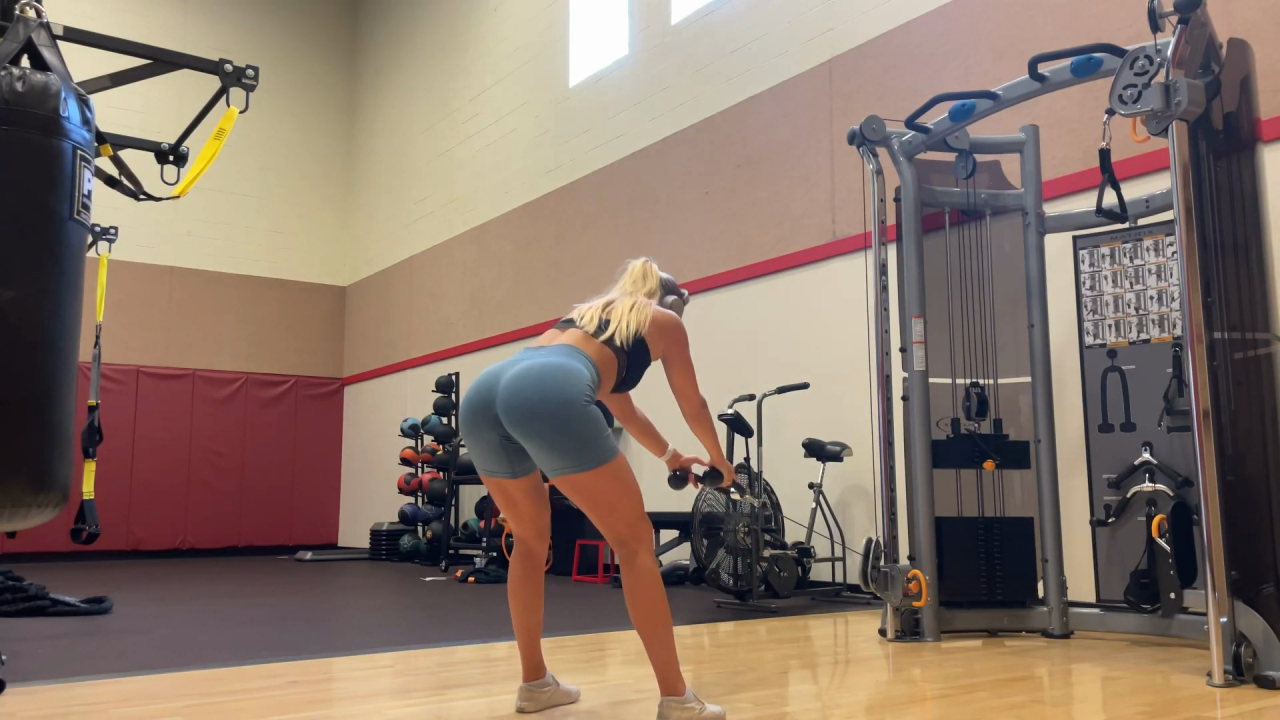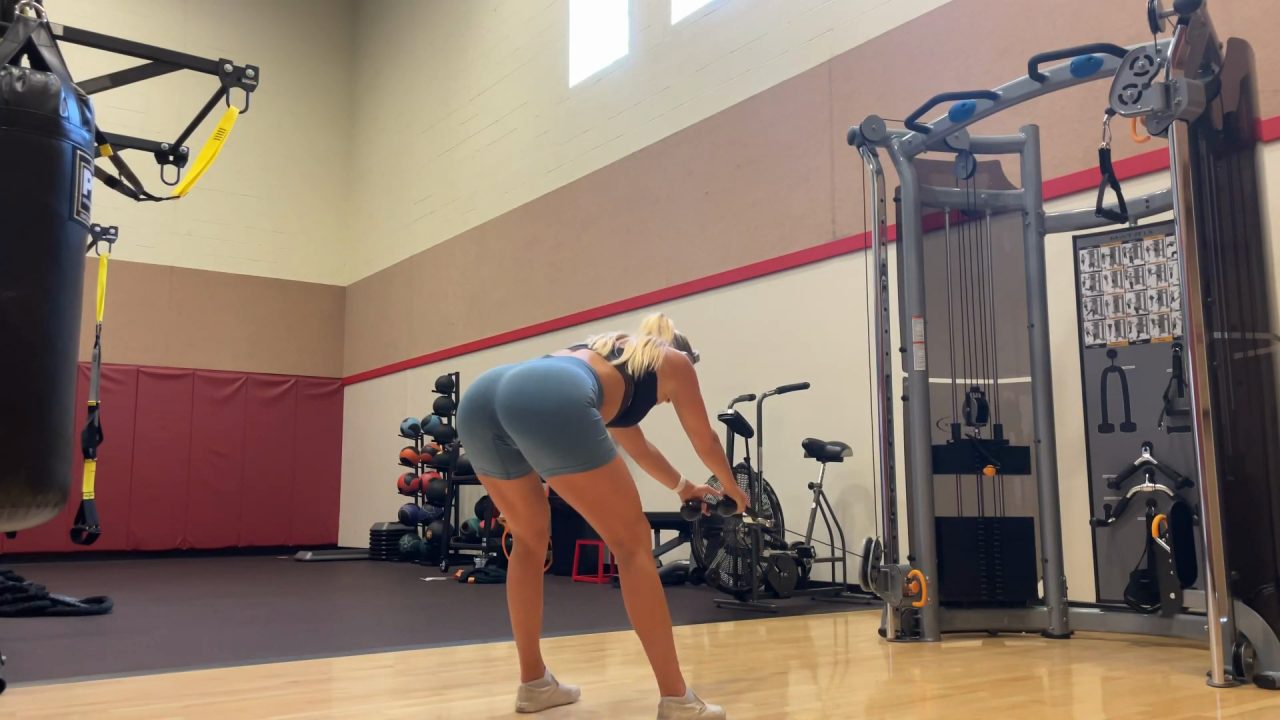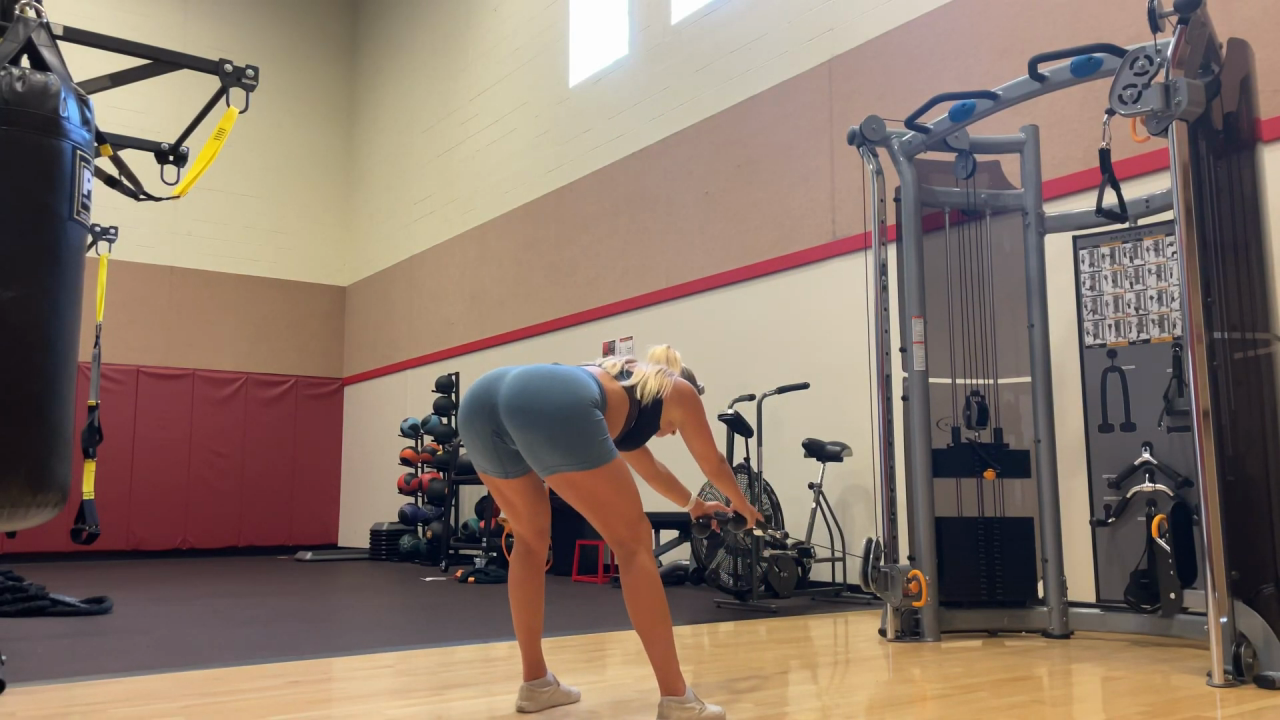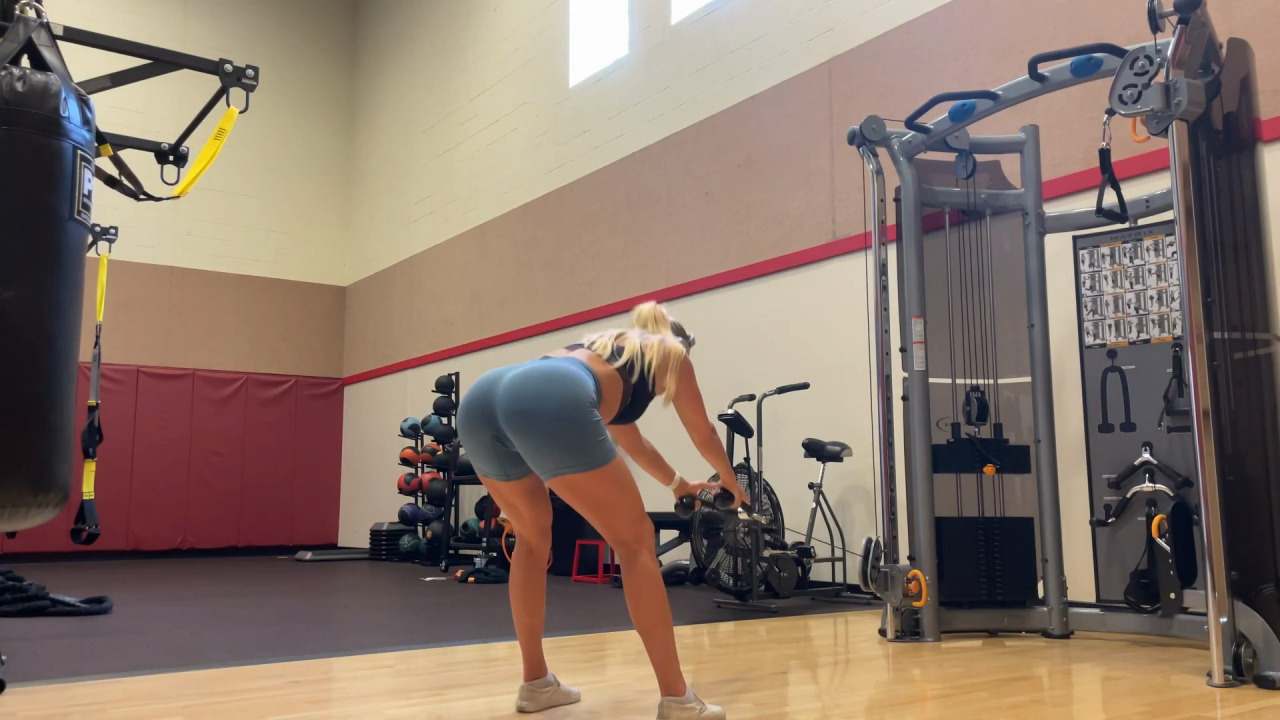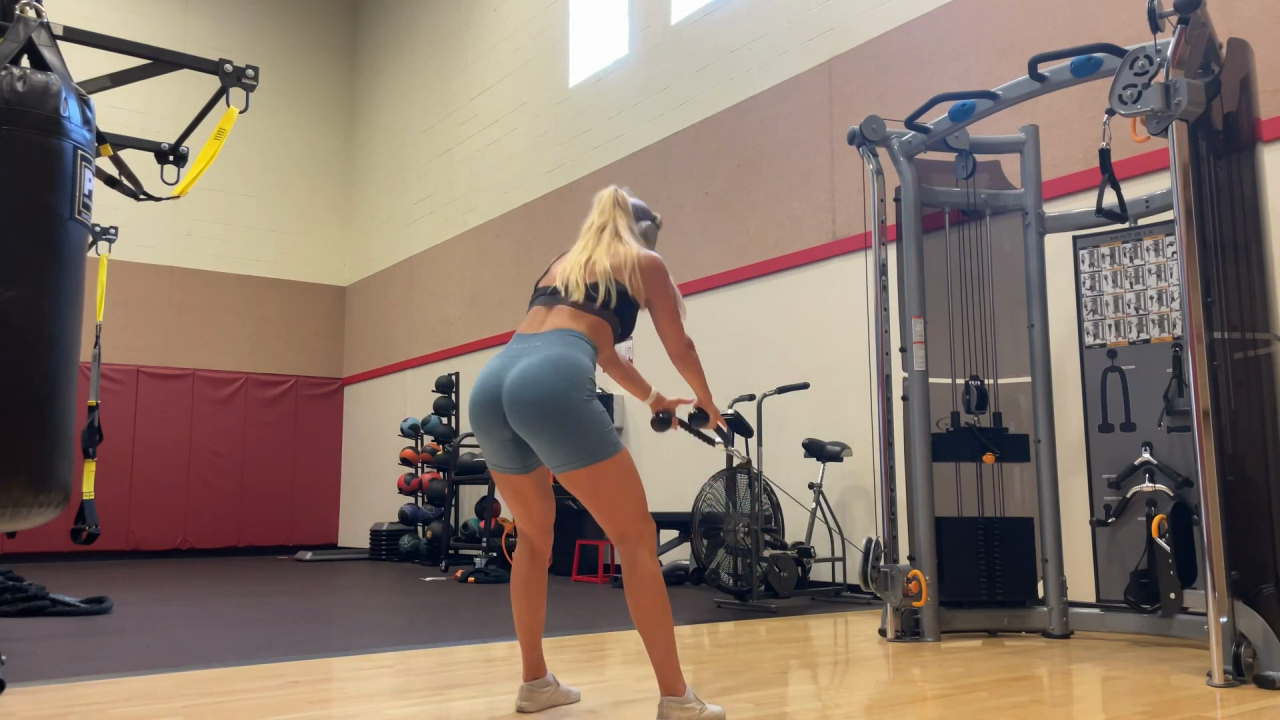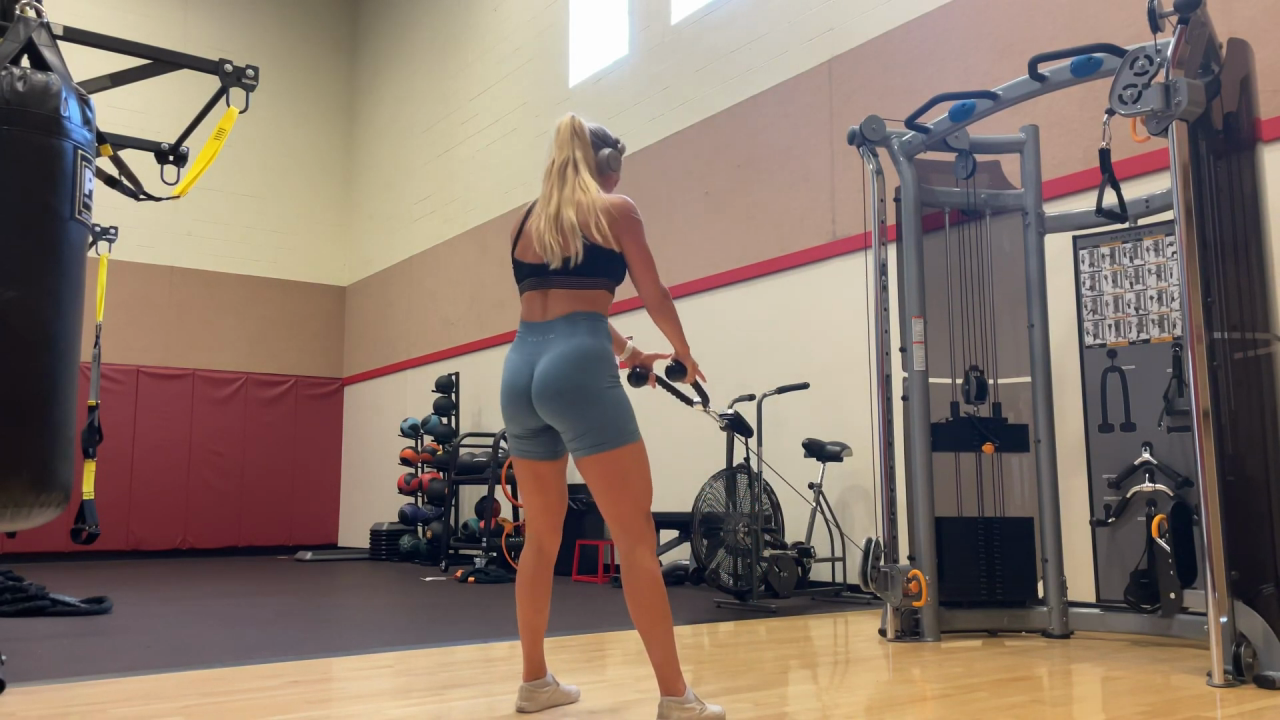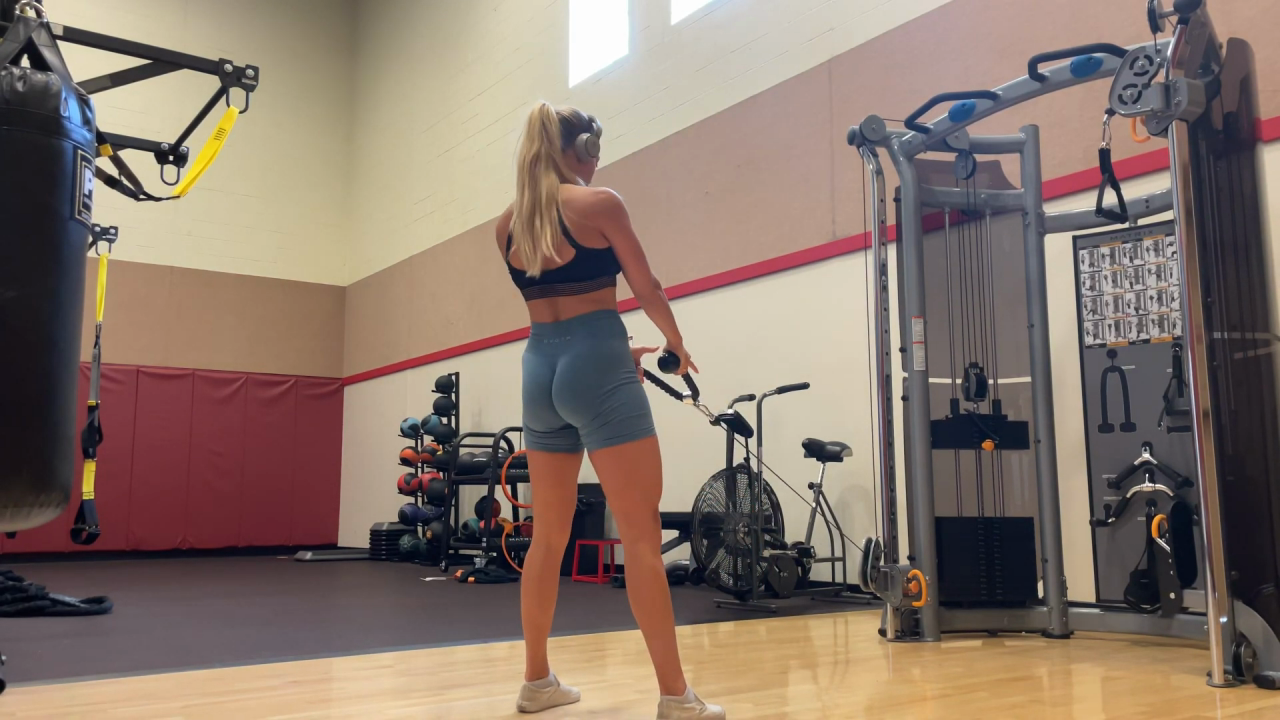
dt=0.3s
person 1, frame 1
left shoulder: (588, 314)
right shoulder: (664, 320)
left elbow: (621, 406)
right elbow: (693, 406)
left wrist: (670, 455)
right wrist: (719, 459)
left hip: (483, 393)
right hip: (551, 396)
left knee: (531, 539)
right knee: (633, 542)
left ankle: (535, 683)
person 1, frame 2
left shoulder: (604, 348)
right shoulder: (674, 361)
left elbow: (634, 443)
right elbow: (705, 442)
left wrist: (683, 487)
right wrist: (732, 489)
left hip: (479, 396)
right hip: (550, 403)
left knee: (529, 540)
right knee: (631, 544)
left ankle: (534, 682)
person 1, frame 3
left shoulder: (614, 375)
right shoulder: (679, 390)
left elbow: (647, 465)
right elbow: (714, 465)
left wrist: (694, 504)
right wrist: (743, 506)
left hip: (481, 399)
right hip: (552, 408)
left knee: (531, 538)
right knee: (633, 544)
left ankle: (535, 682)
person 1, frame 4
left shoulder: (601, 346)
right shoulder: (671, 354)
left elbow: (630, 441)
right elbow: (703, 434)
left wrist: (679, 484)
right wrist: (731, 482)
left hip: (481, 398)
right hip: (549, 403)
left knee: (532, 540)
right knee: (635, 543)
left ankle: (536, 683)
person 1, frame 5
left shoulder: (564, 262)
right shoulder: (644, 261)
right elbow: (678, 345)
left wrist: (655, 398)
right wrist: (706, 401)
left hip: (492, 385)
right hip: (553, 388)
left knee: (534, 541)
right knee: (636, 541)
person 1, frame 6
left shoulder: (527, 221)
right shoulder: (615, 208)
right elbow: (655, 296)
left wrist: (624, 350)
right wrist: (683, 353)
left hip: (520, 372)
right hip: (579, 373)
left knee: (541, 538)
right knee: (636, 540)
person 1, frame 7
left shoulder: (508, 225)
right shoulder: (599, 203)
right elbow: (645, 287)
right wrist: (676, 342)
left hip: (541, 371)
right hip: (598, 372)
left knee: (549, 535)
right knee: (641, 536)
